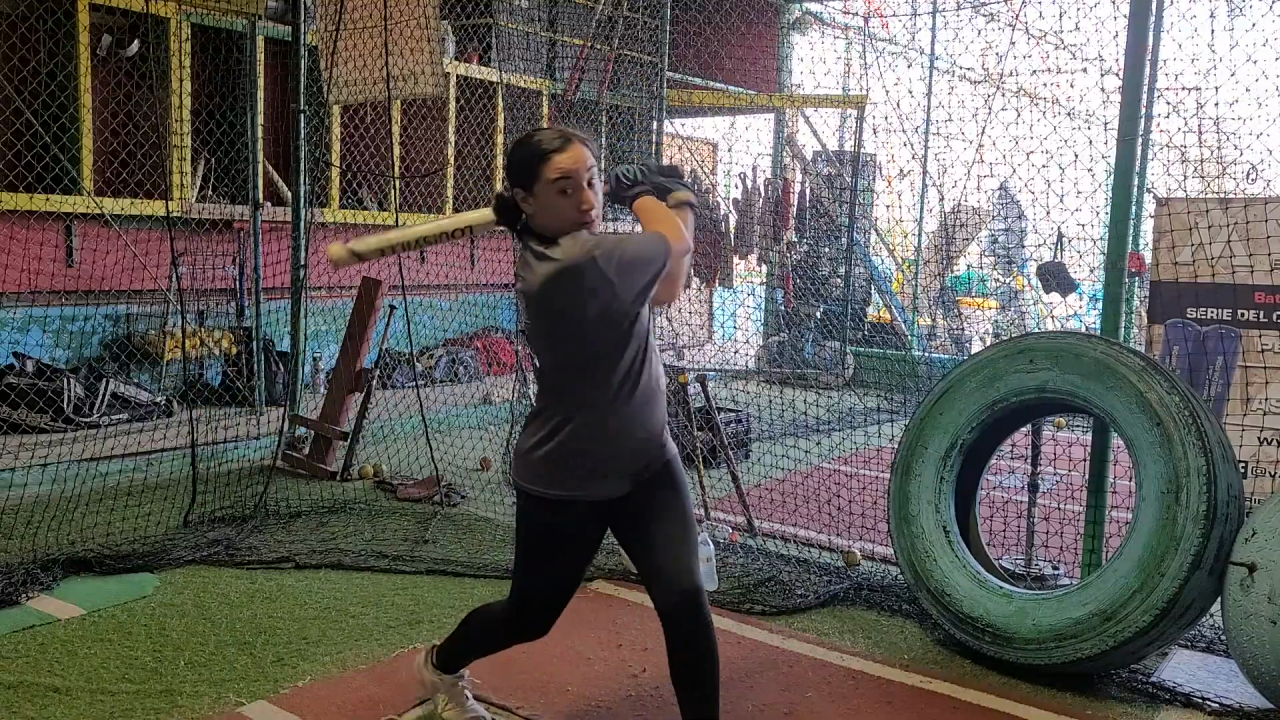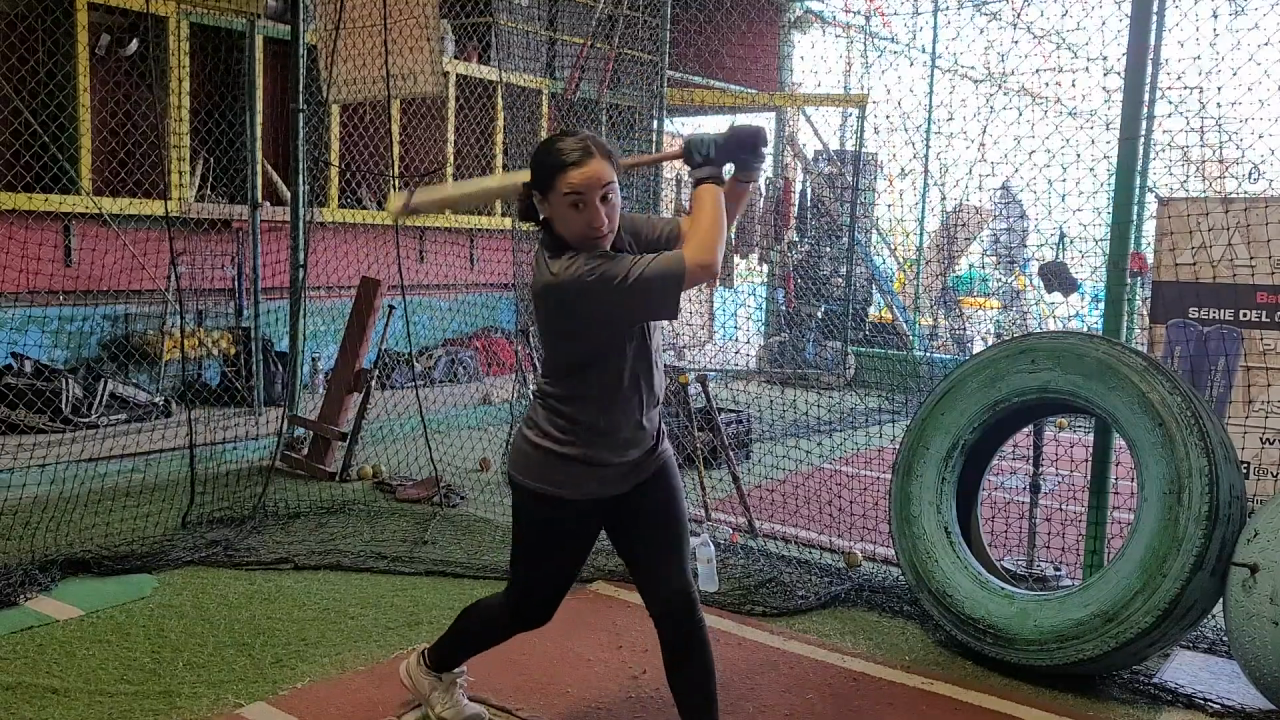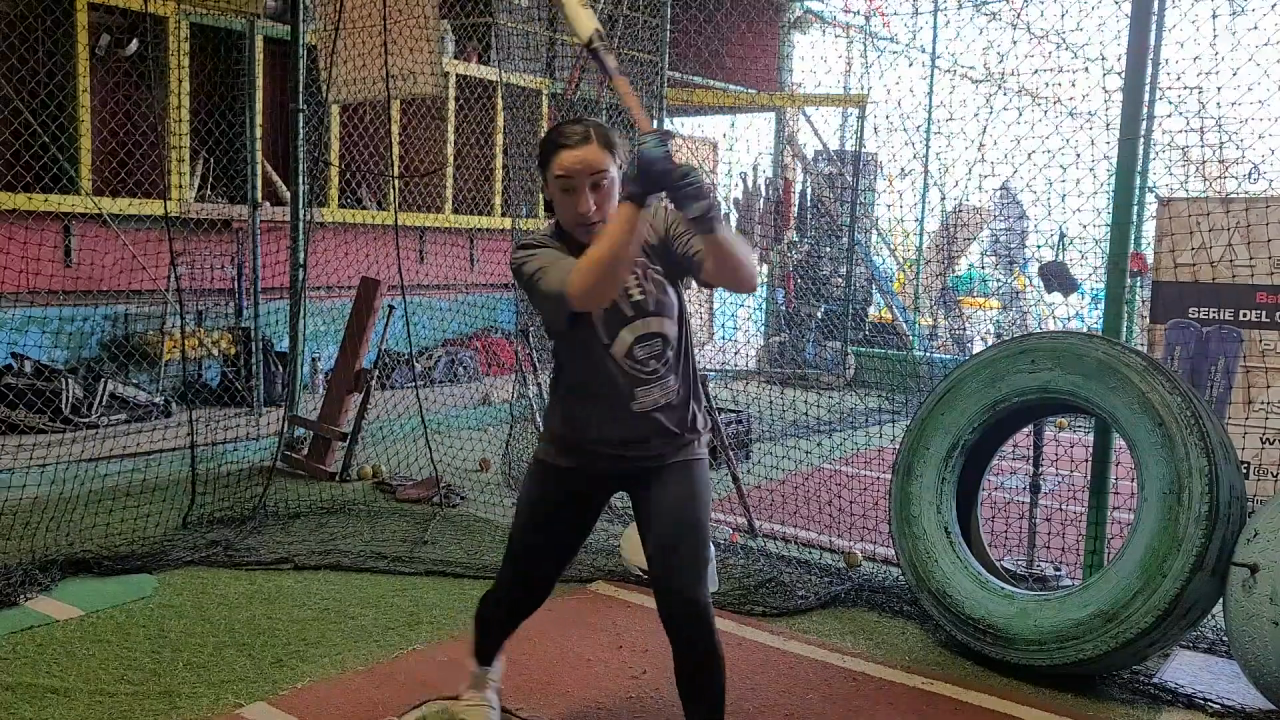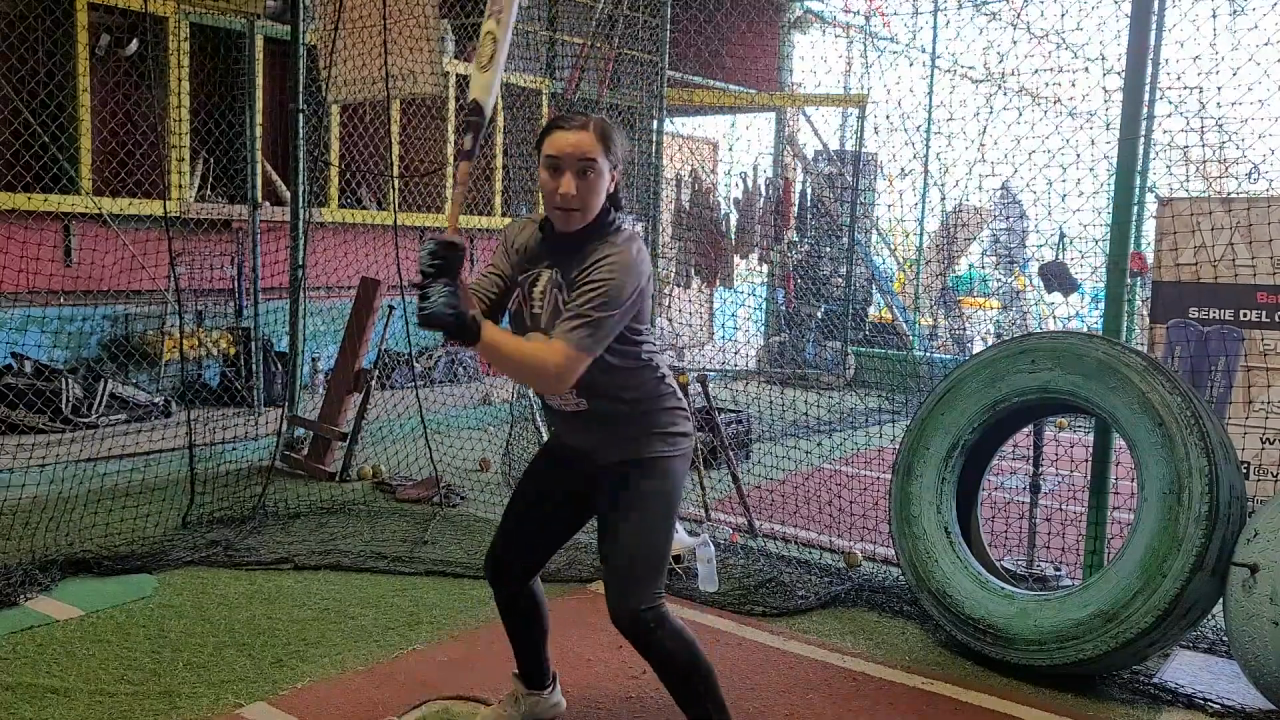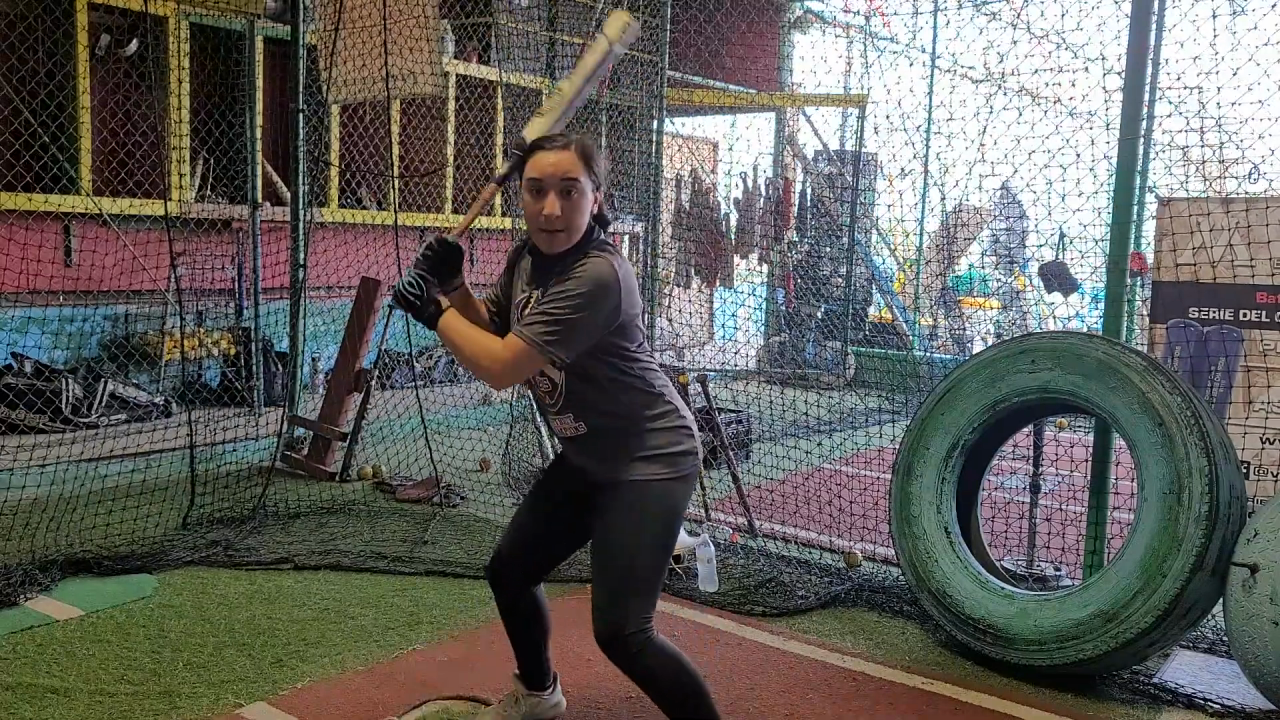
dt=0.3s
person 1, frame 1
left shoulder: (568, 249)
right shoulder: (581, 259)
left elbow: (658, 290)
right elbow: (673, 243)
left wrist: (667, 200)
right wrist: (647, 194)
left hip: (643, 453)
right hip: (564, 477)
left knee: (684, 600)
right knee: (530, 615)
right ankle: (440, 667)
person 1, frame 2
left shoulder: (618, 231)
right shoulder: (564, 277)
left elbow: (700, 241)
right elbow: (701, 265)
left wrist: (742, 173)
right wrist: (709, 175)
left hip: (638, 455)
right hip: (561, 473)
left knee: (676, 603)
right knee: (529, 607)
right ankle: (431, 665)
person 1, frame 3
left shoulder: (659, 223)
right shoulder: (536, 255)
left elbow: (742, 277)
right elbow: (588, 291)
left wrist: (702, 212)
right wrist: (636, 197)
left hip: (670, 445)
right hip: (578, 450)
left knee: (684, 602)
right knee: (520, 587)
right ankle: (483, 668)
person 1, frame 4
left shoulder: (619, 259)
right shoulder: (526, 237)
left elbow: (555, 373)
right elbow: (483, 317)
left wrist: (466, 328)
right wrist: (448, 281)
left hip: (644, 445)
right hip: (576, 443)
left knee: (636, 610)
right knee: (506, 566)
person 1, frame 5
left shoulder: (600, 276)
right shoulder: (527, 256)
left elbow: (502, 367)
right elbow: (492, 329)
left wrist: (432, 309)
right wrist: (450, 283)
left hip: (648, 461)
right hip: (586, 459)
left knee: (621, 632)
right knee: (509, 571)
